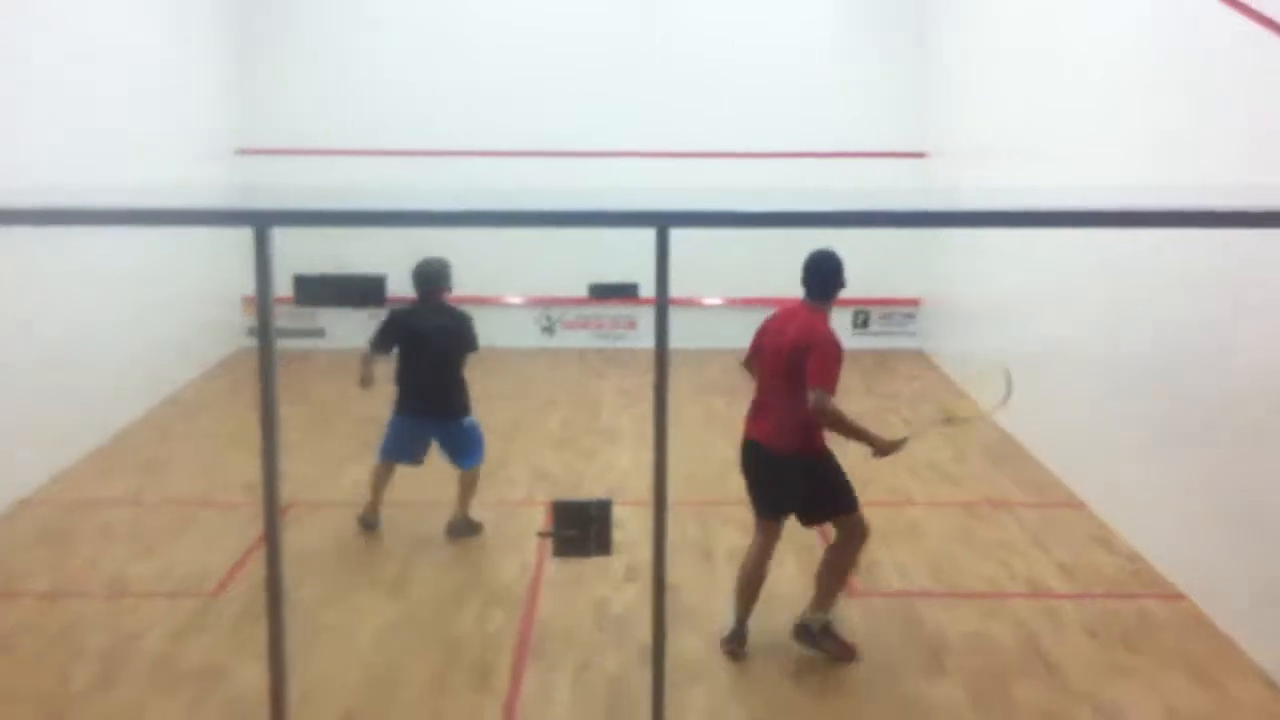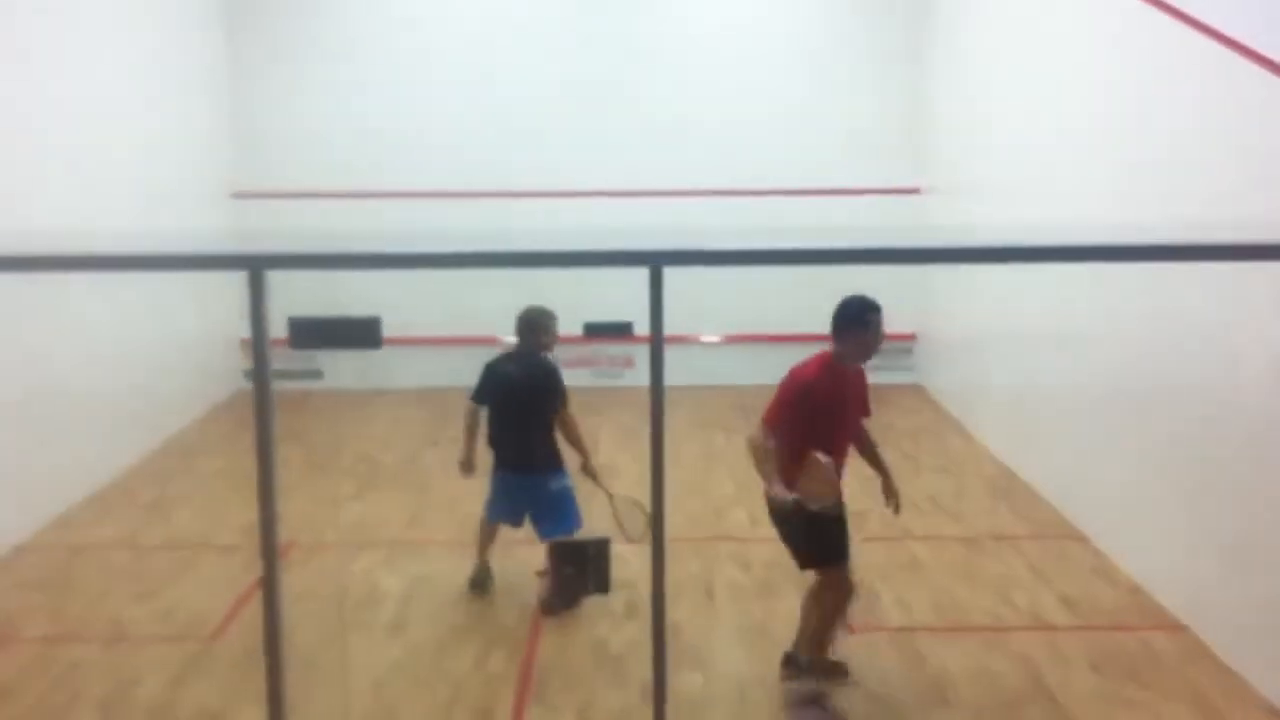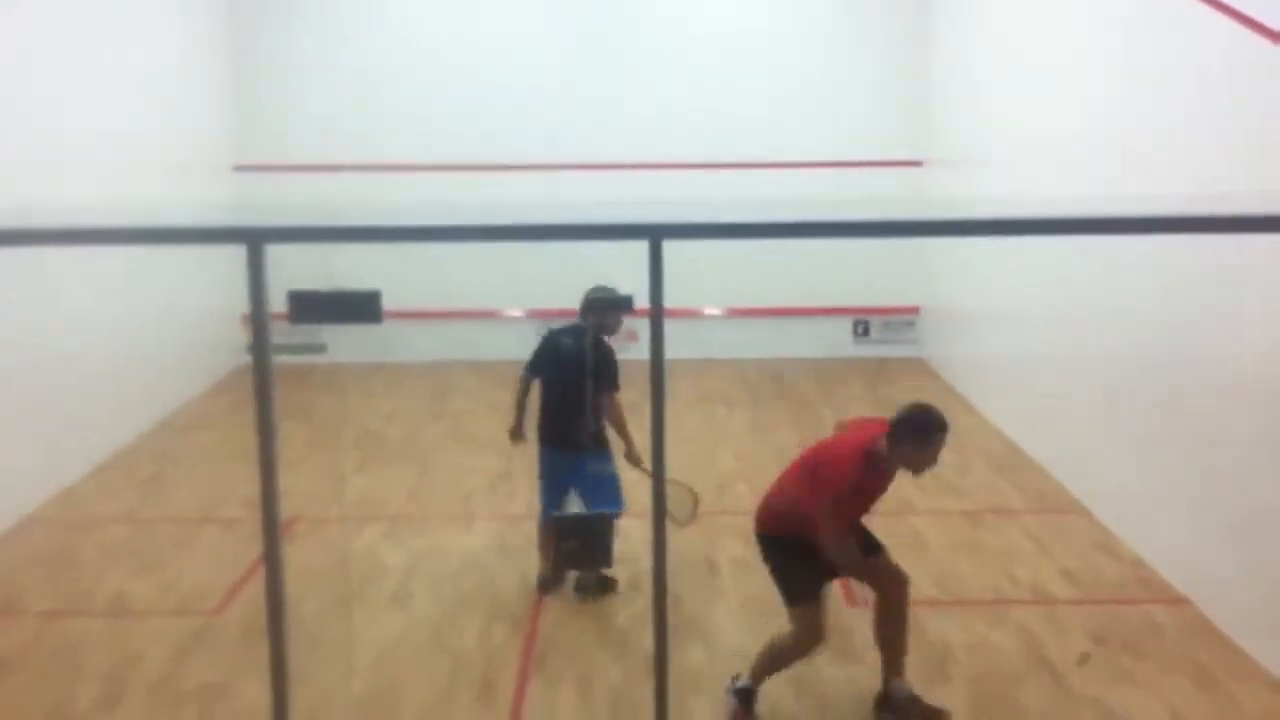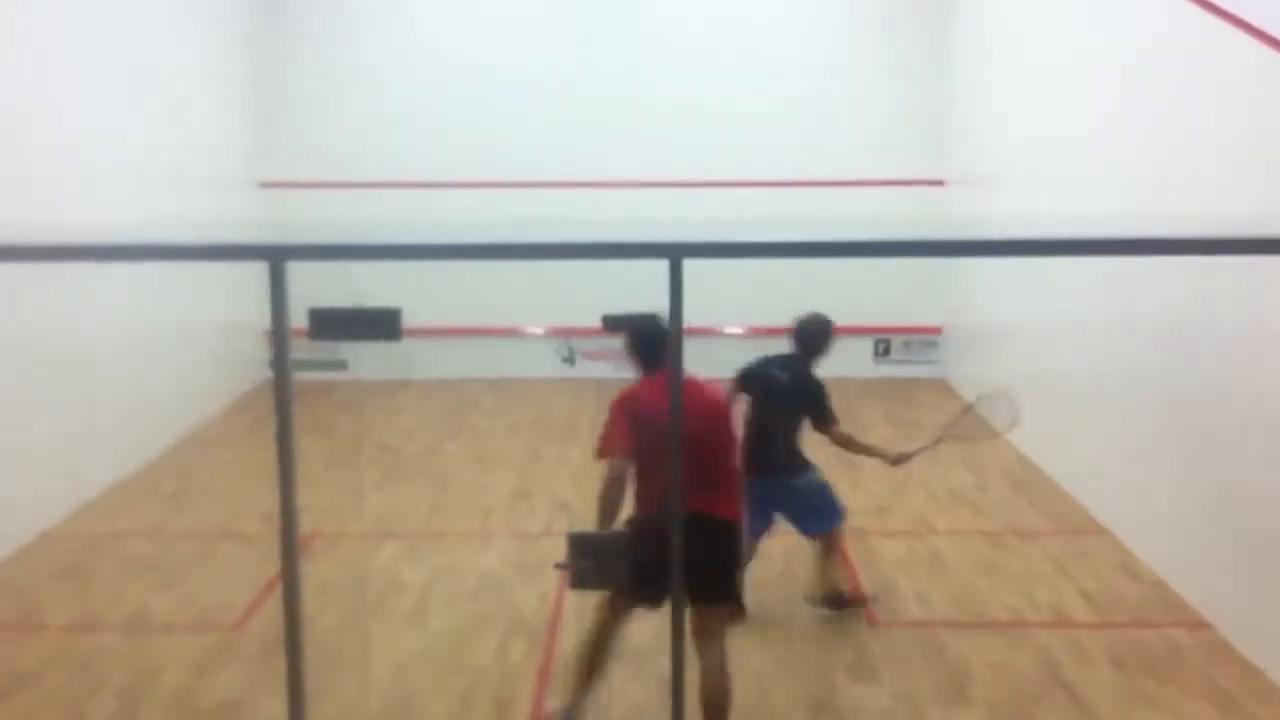
dt=0.7s
person 1, frame 1
left shoulder: (777, 319)
right shoulder: (822, 338)
left elbow: (750, 364)
right elbow: (817, 405)
right wrist: (871, 439)
left hip: (757, 444)
right hip: (799, 450)
left knee: (765, 535)
right knee: (853, 530)
left ankle: (737, 630)
right ankle: (815, 621)
person 1, frame 2
left shoulder: (855, 376)
right shoulder: (806, 379)
right elbow: (760, 437)
left wrist: (884, 475)
right wrist: (774, 486)
right hip: (797, 497)
left knee: (831, 577)
right knee: (840, 585)
left ankle: (802, 656)
person 1, frame 3
left shoulder: (881, 437)
right shoulder: (851, 471)
right elbow: (833, 544)
left hip: (819, 522)
right hip: (786, 528)
left knee: (895, 584)
right knee: (808, 629)
left ankle: (895, 694)
right ankle: (745, 688)
person 1, frame 4
left shoulder: (628, 403)
right shoulder: (713, 397)
left elbow: (617, 473)
right elbow: (734, 468)
right wrist: (738, 529)
left hip: (657, 520)
right hip: (716, 523)
left knee: (609, 614)
right knee: (711, 639)
person 2, frame 1
left shoulder: (400, 318)
right shoulder: (460, 321)
left elbow: (373, 353)
left wrist: (365, 372)
left hip: (411, 406)
right hip: (452, 406)
left knee: (389, 457)
right knee: (471, 459)
left ankle: (371, 512)
right ankle: (460, 520)
person 2, frame 2
left shoulder: (494, 367)
right shoulder: (546, 371)
left elbow: (473, 410)
right elbow: (563, 420)
left wrist: (468, 451)
right wrist: (586, 457)
left hip: (506, 461)
right hip: (541, 464)
left knee: (494, 514)
right knee: (562, 527)
left ankle: (481, 570)
right ankle: (555, 591)
person 2, frame 3
left shoulder: (553, 339)
right shoulder: (602, 352)
left elbow: (525, 381)
right elbow: (609, 404)
left wrist: (518, 420)
right wrist: (630, 445)
left hip: (551, 439)
right hip: (587, 443)
left knee: (551, 509)
right knee: (605, 508)
left ankle: (547, 572)
right ankle: (590, 576)
person 2, frame 4
left shoulder: (766, 366)
right shoulder: (810, 386)
left elbow: (734, 391)
right elbow: (835, 435)
right wrist: (885, 455)
left hip: (752, 466)
right hip: (787, 468)
left knee: (751, 533)
right knee: (830, 521)
right ankle: (831, 590)
